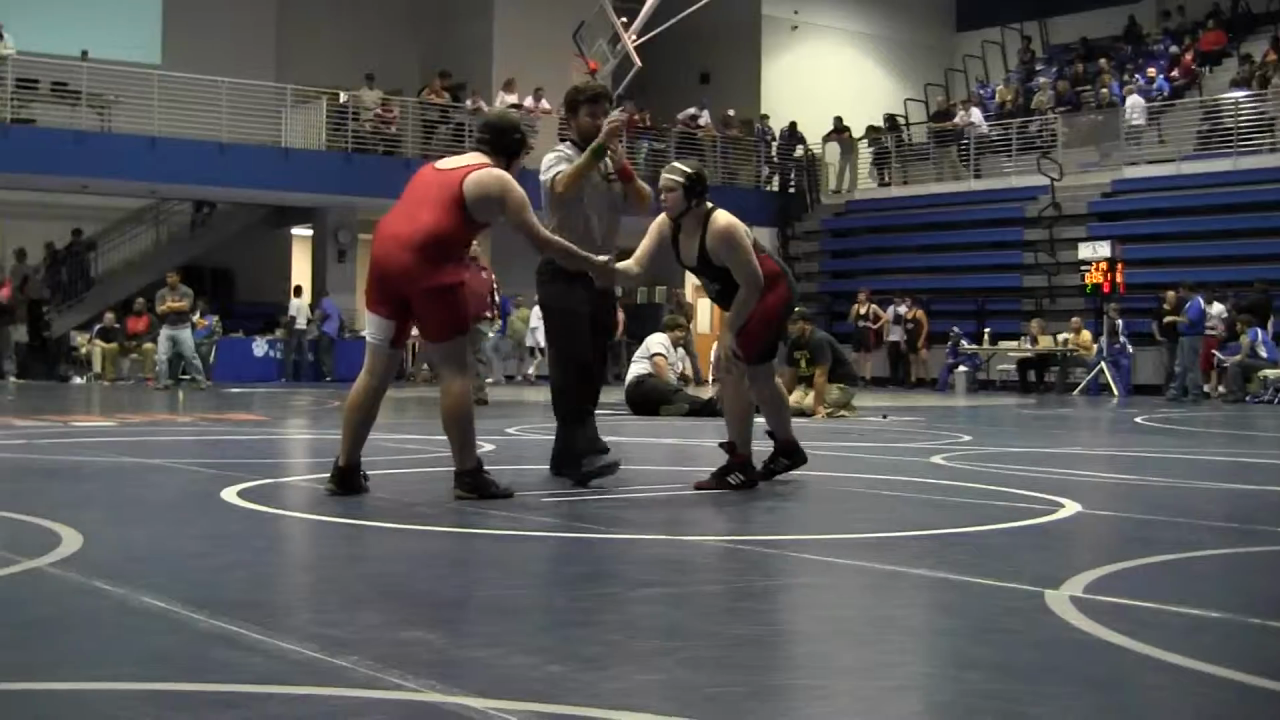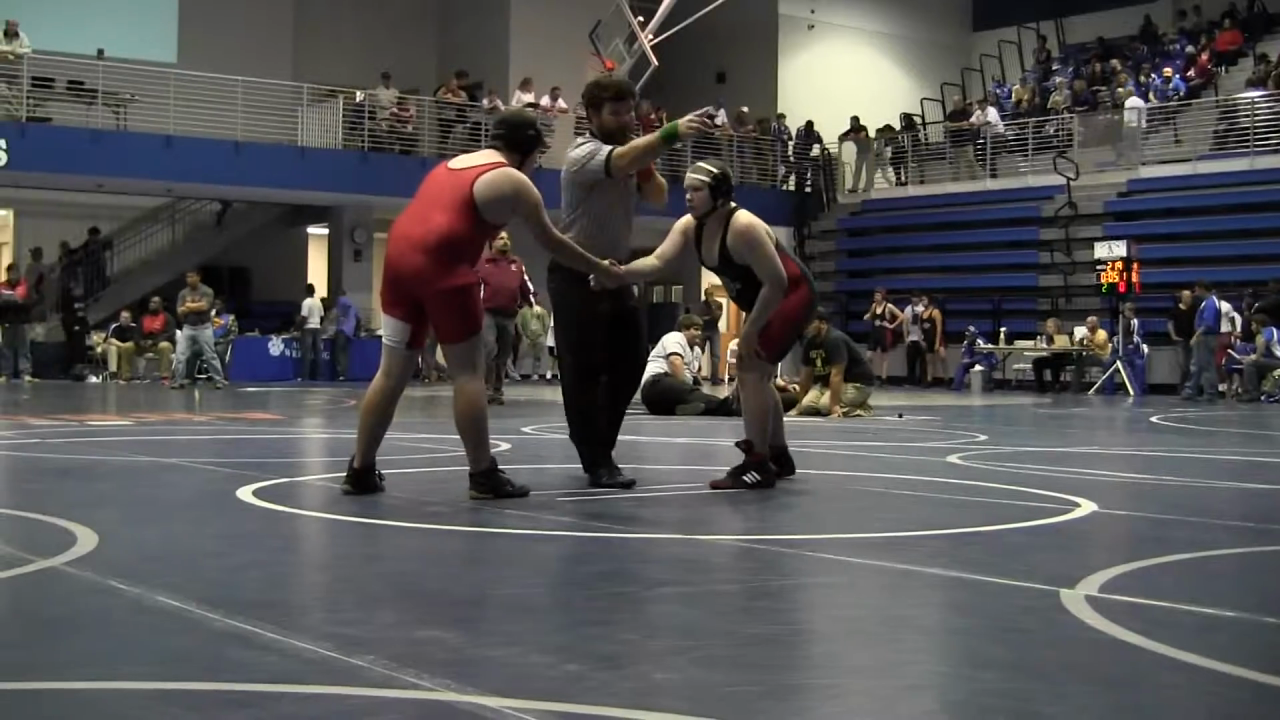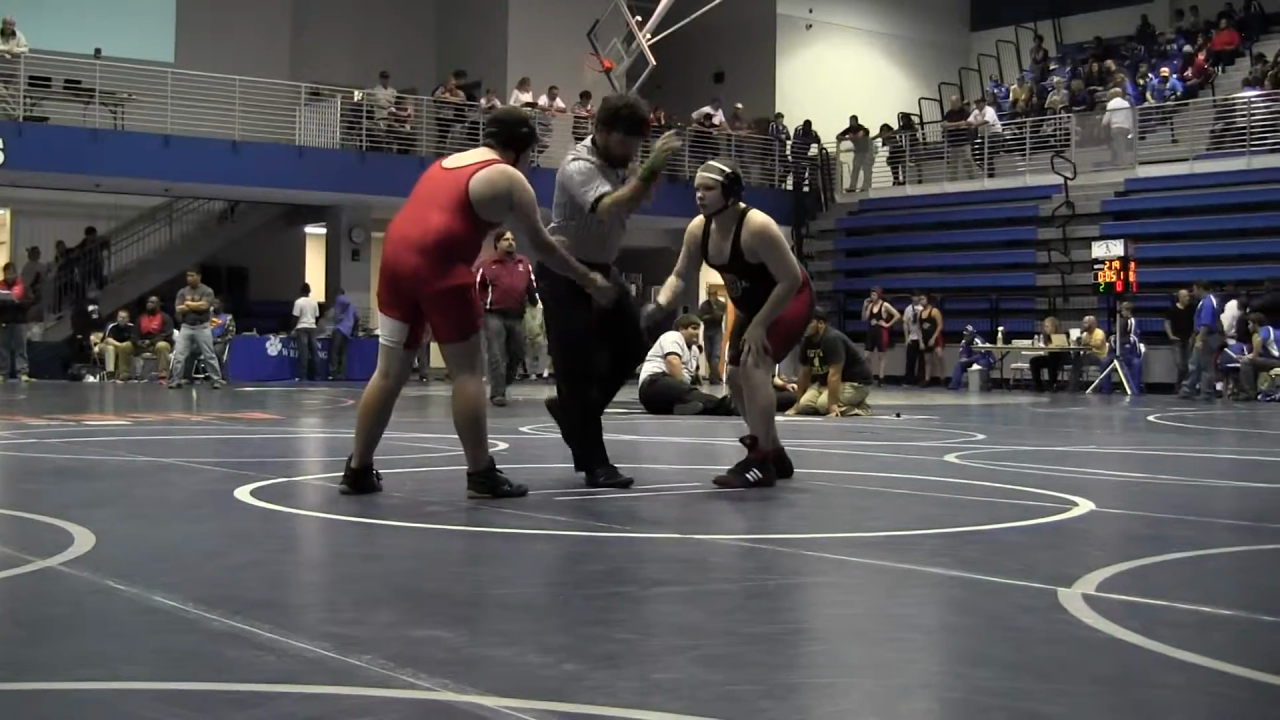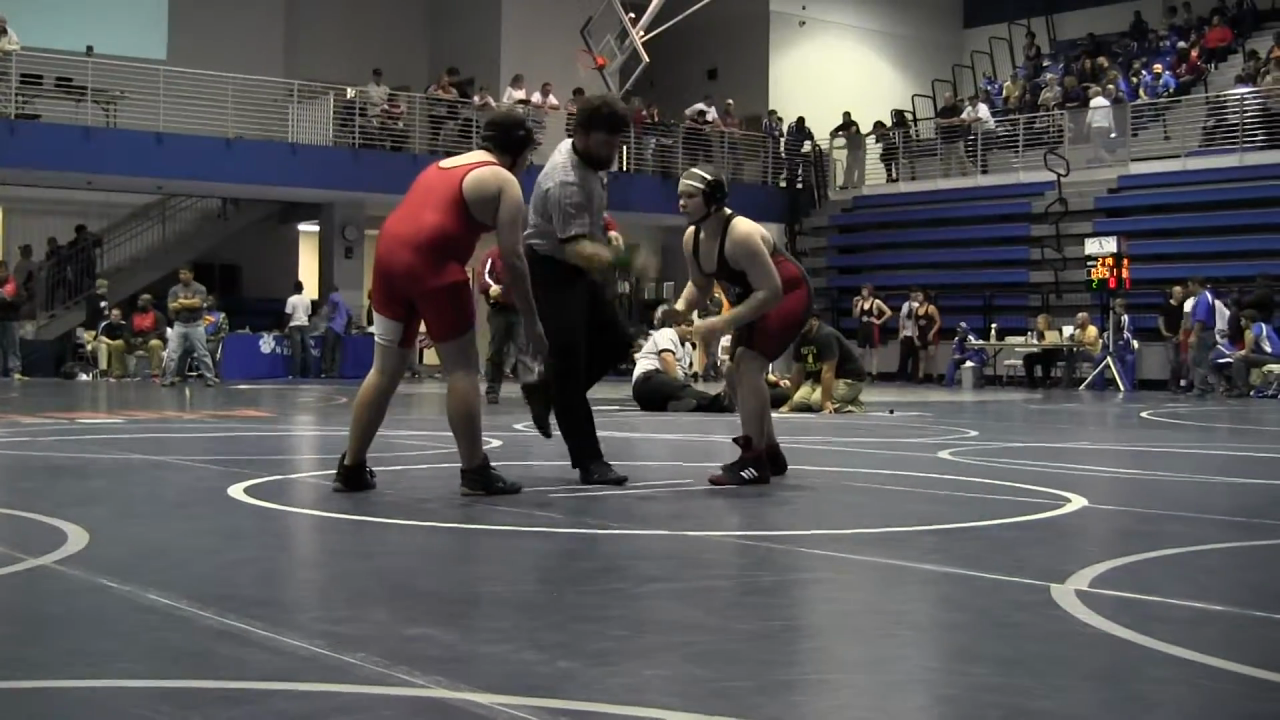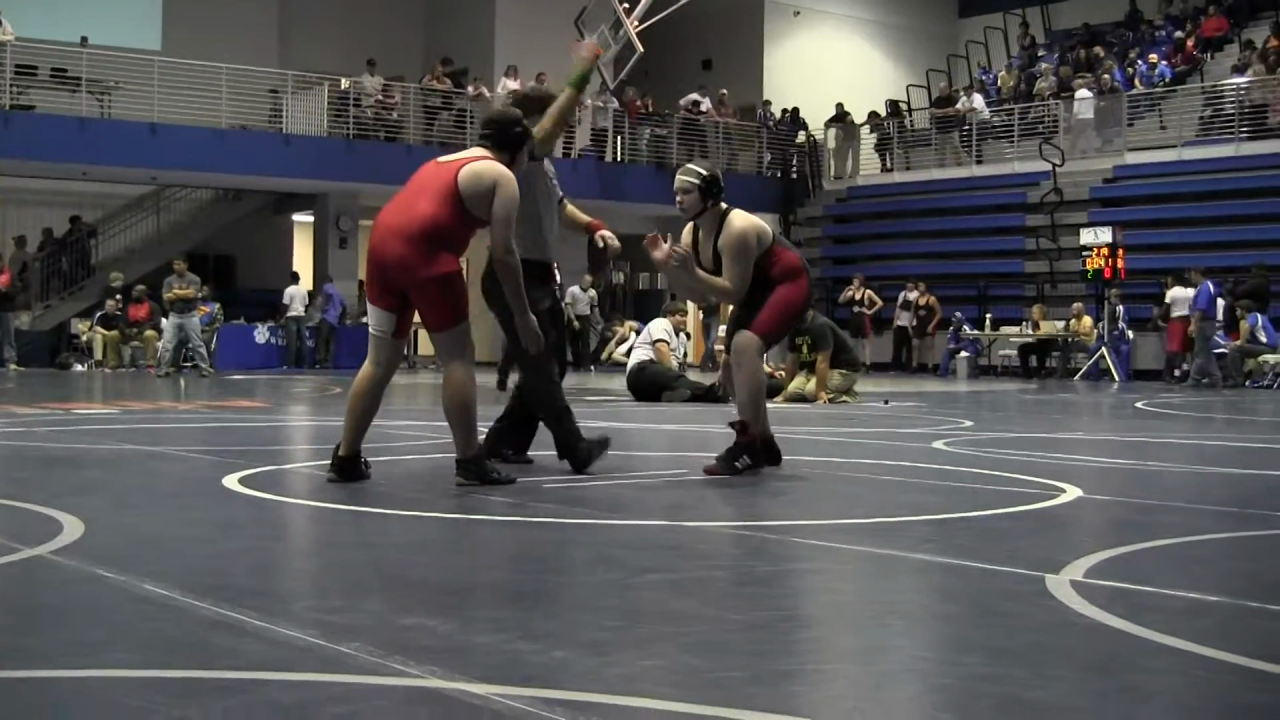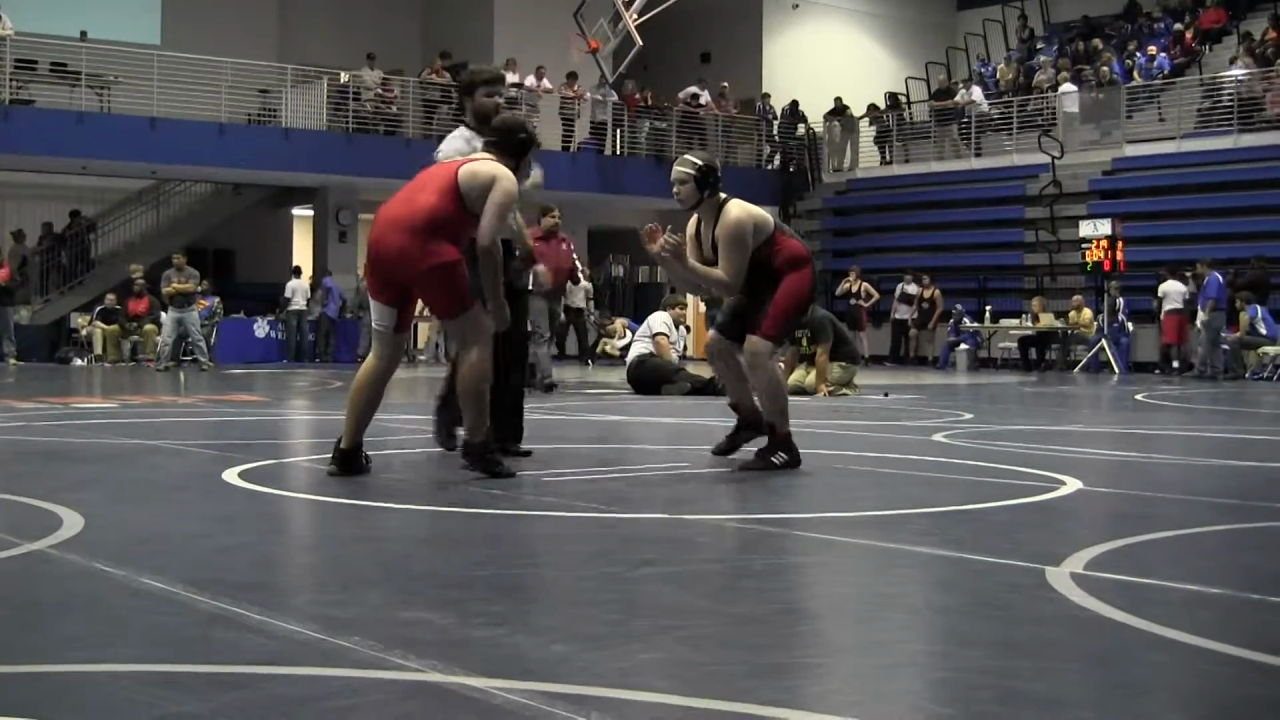
dt=0.3s
person 1, frame 1
left shoulder: (609, 163)
right shoulder: (557, 160)
left elbow: (644, 204)
right elbow: (564, 187)
left wrist: (623, 167)
right wrist: (600, 146)
left hip: (600, 277)
right hip: (562, 277)
left knee: (593, 369)
right knee: (573, 364)
left ankle: (567, 453)
right ankle: (582, 454)
person 1, frame 2
left shoulder: (629, 151)
right shoulder: (584, 155)
left elbow: (659, 197)
right elbow: (625, 159)
left wrist: (646, 166)
right wrist: (672, 132)
right hip: (576, 275)
left knee: (630, 362)
right knee: (584, 371)
left ankle: (596, 442)
right ankle: (598, 463)
person 1, frame 3
left shoulder: (617, 156)
right shoulder: (581, 169)
left elbow: (627, 201)
right elbow: (611, 208)
left wrist: (647, 182)
right wrist: (652, 169)
left hip: (602, 271)
right hip: (564, 276)
left knee: (632, 348)
right knee: (578, 369)
left ankle: (570, 408)
right ankle: (594, 465)
person 1, frame 4
left shoulder: (591, 157)
right shoulder: (564, 181)
right elbow: (578, 249)
left wrist: (608, 228)
right wrist: (623, 260)
left hip: (578, 268)
right hip: (550, 273)
left knee: (617, 344)
right knee: (570, 368)
left ankle: (545, 390)
right ankle: (589, 461)
person 1, frame 5
left shoulder: (542, 164)
left elbow: (560, 208)
right elbow: (544, 134)
left wrist: (597, 229)
right wrist: (579, 80)
left hip: (542, 276)
right hip: (512, 280)
left knee: (550, 365)
right knee: (542, 363)
left ankle: (504, 441)
right ankle: (573, 447)
person 1, frame 6
right shoulder: (457, 146)
left wrist: (531, 255)
right wrist: (522, 188)
left hip: (505, 256)
left knee: (513, 350)
left ankle: (504, 435)
right ankle: (448, 420)
person 2, frame 1
left shoulder: (437, 166)
right shoulder: (499, 181)
right elbow: (541, 241)
right wrist: (594, 263)
left hip: (386, 255)
right hip: (428, 265)
left knee: (376, 370)
right knee: (455, 371)
left ankle: (345, 470)
right ankle: (468, 475)
person 2, frame 2
left shoulder: (451, 164)
right shoulder: (513, 182)
right elbow: (552, 242)
right wrist: (601, 269)
left hip: (400, 256)
right hip: (442, 266)
left knee: (392, 371)
right knee: (468, 372)
left ankle: (360, 471)
right ankle: (483, 476)
person 2, frame 3
left shoulder: (445, 162)
right shoulder: (508, 177)
right elbow: (542, 244)
right wrist: (591, 283)
left hip: (397, 253)
right hip: (439, 265)
left knee: (389, 370)
right knee: (467, 372)
left ankle: (358, 470)
right ankle: (481, 476)
person 2, frame 4
left shoulder: (442, 166)
right shoulder: (504, 182)
right elbow: (511, 258)
right wrist: (531, 322)
left hip: (390, 253)
right hip: (432, 263)
left knee: (386, 368)
right knee: (462, 369)
left ankle: (351, 468)
right ankle: (475, 472)
person 2, frame 5
left shoulder: (442, 162)
right shoulder: (501, 177)
right elbow: (502, 252)
right wrist: (523, 314)
left hip: (383, 244)
right hip: (425, 253)
left knee: (380, 360)
right knee: (458, 357)
left ankle: (346, 459)
right ankle: (469, 462)
person 2, frame 6
left shoulder: (455, 166)
right shoulder: (503, 177)
right elbow: (486, 243)
right wrist: (497, 303)
left hip: (383, 237)
right hip: (422, 244)
left knee: (385, 352)
right knee: (476, 339)
left ankle: (347, 451)
right ankle: (478, 447)
person 3, frame 1
left shoulder: (721, 227)
right shoulder: (666, 225)
left elbow: (753, 283)
right elbow: (636, 268)
left wrist: (729, 331)
left hip: (770, 292)
right hip: (746, 300)
left knee: (729, 365)
right knee: (757, 377)
left ankle: (741, 466)
right ankle: (787, 450)
person 3, frame 2
left shoulder: (743, 227)
right shoulder: (690, 225)
left elbow: (777, 282)
right elbow: (657, 262)
left wrist: (751, 329)
right wrist: (617, 273)
left hip: (791, 294)
right hip: (763, 300)
left knee: (751, 368)
right knee: (754, 374)
left ankle: (757, 464)
right ankle: (778, 454)
person 3, frame 3
left shoulder: (756, 226)
right shoulder: (698, 229)
left elbow: (792, 278)
right elbow: (680, 276)
left wrist: (760, 324)
right wrist: (660, 304)
left hip: (789, 299)
right hip: (751, 304)
left knee: (754, 366)
right knee: (737, 378)
left ankle: (760, 462)
right ankle: (775, 457)
person 3, frame 4
left shoulder: (741, 234)
right shoulder: (692, 237)
left elbow: (771, 290)
right elbow: (699, 286)
left wrist: (721, 323)
right wrist: (679, 308)
left hip: (787, 297)
right hip: (755, 304)
left knee: (748, 365)
right knee: (736, 375)
left ankle: (755, 460)
right ankle: (770, 453)
person 3, frame 5
left shoulder: (737, 228)
right shoulder: (691, 233)
left elbow: (732, 292)
right elbow: (698, 295)
left wrist: (691, 272)
right wrist: (666, 266)
left hip: (788, 284)
right hip: (756, 291)
left knee: (743, 346)
right knee: (730, 370)
left ankle: (748, 445)
right ankle: (762, 443)
person 3, frame 6
left shoulder: (734, 218)
right shoulder: (696, 224)
left elbow: (730, 286)
right elbow: (699, 285)
left wrist: (685, 262)
right wrist: (663, 257)
left hip: (792, 274)
right hip: (759, 283)
left knee: (756, 350)
right knee: (716, 344)
left ankle: (783, 444)
right ankle: (750, 419)
